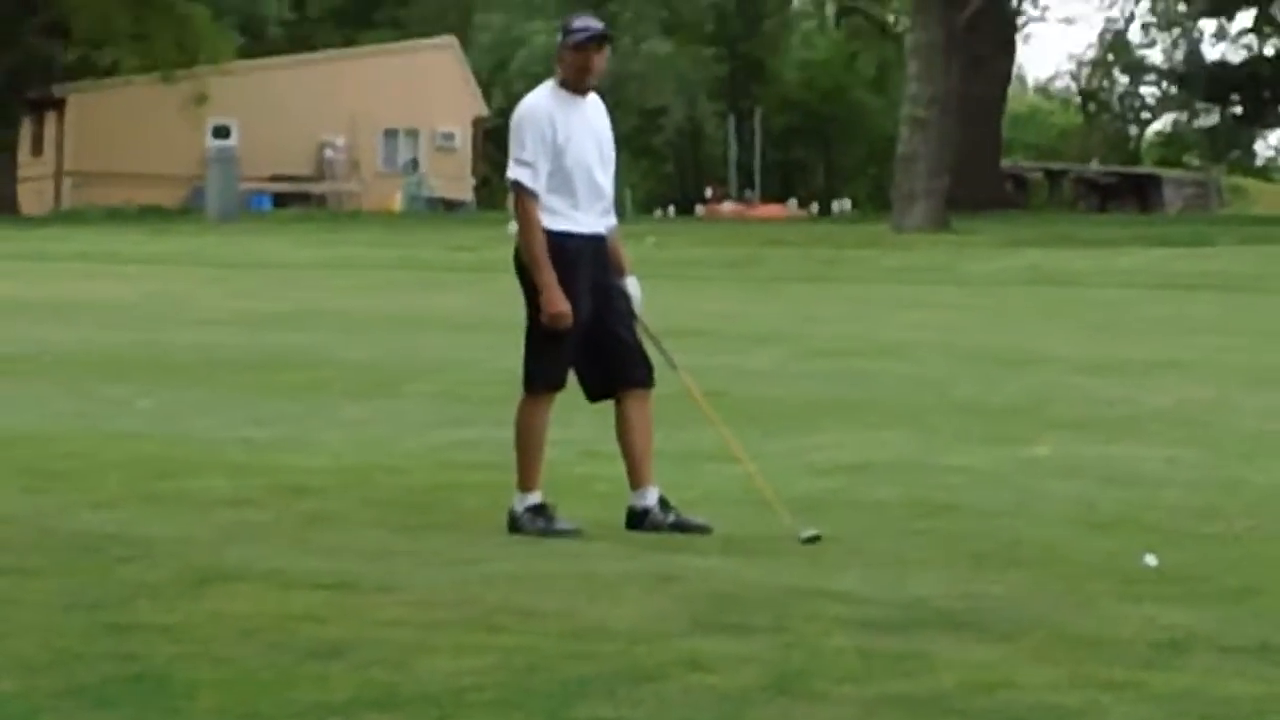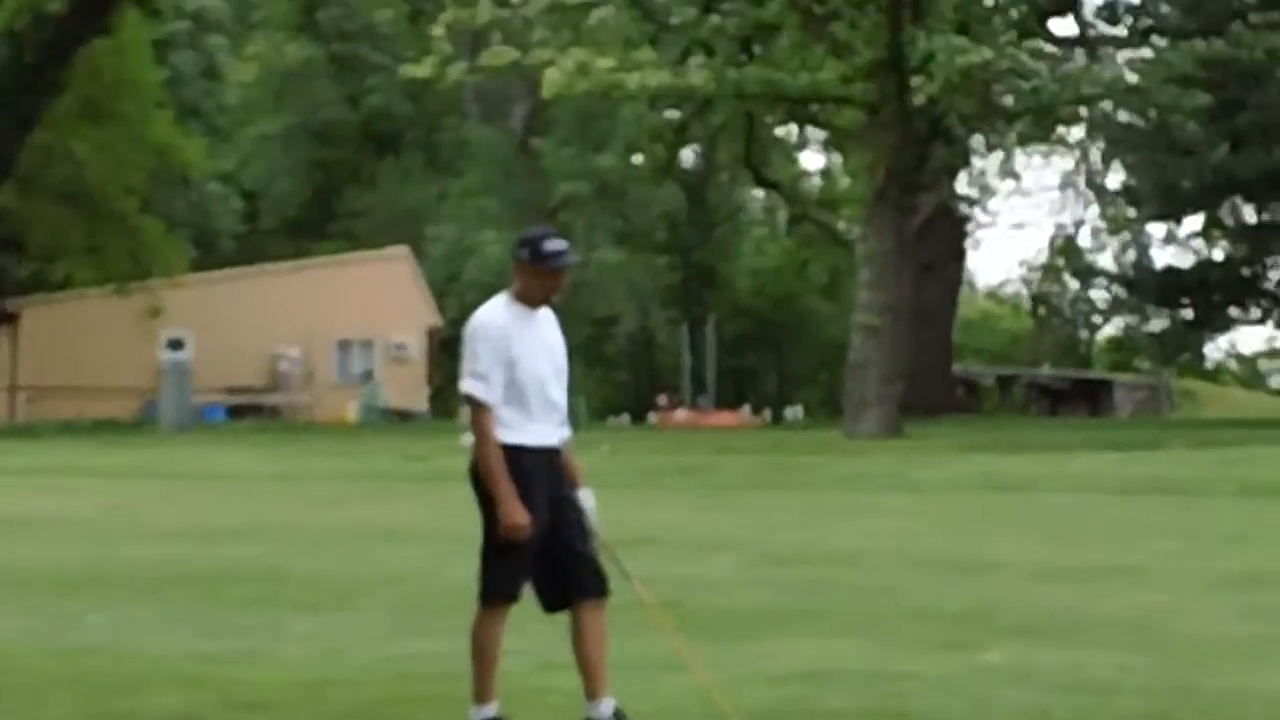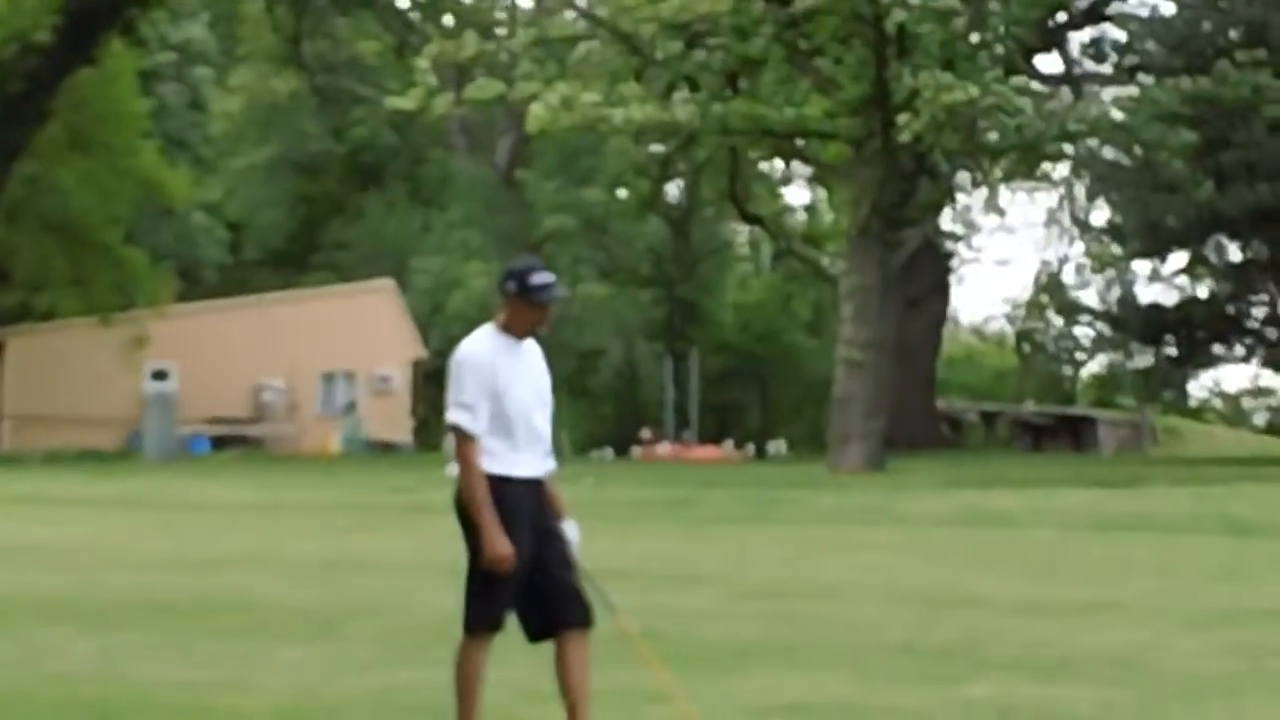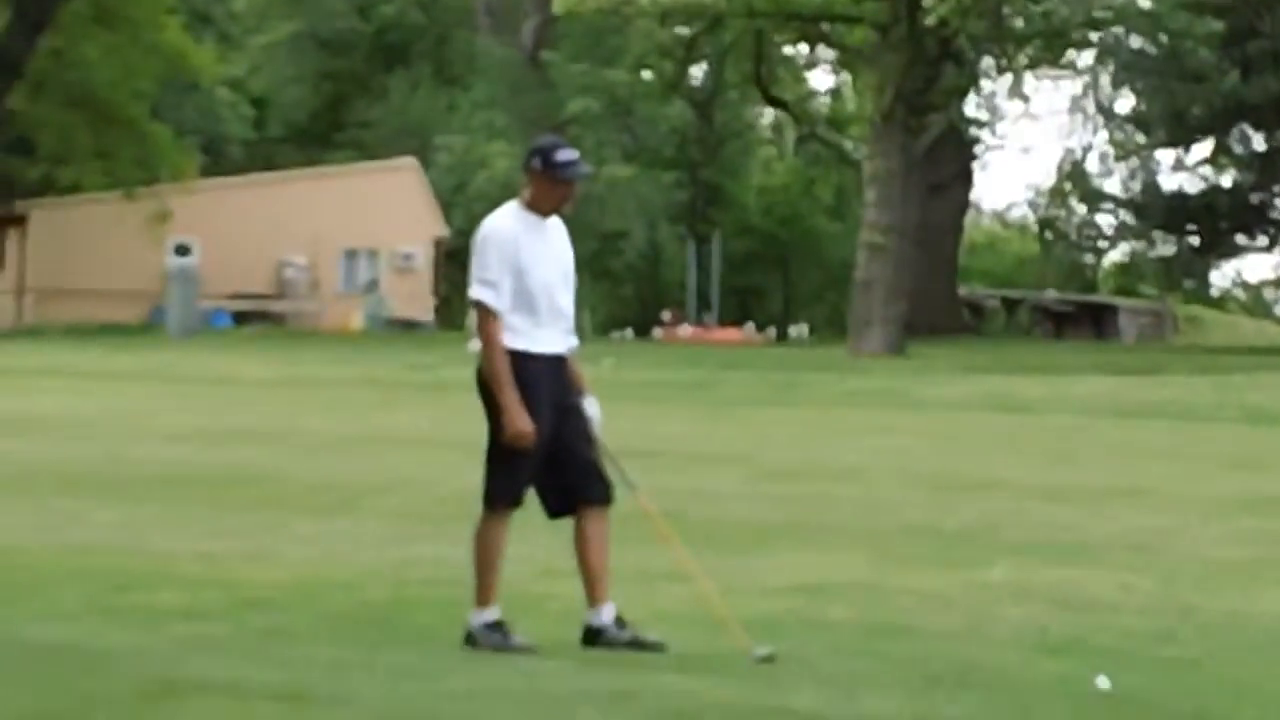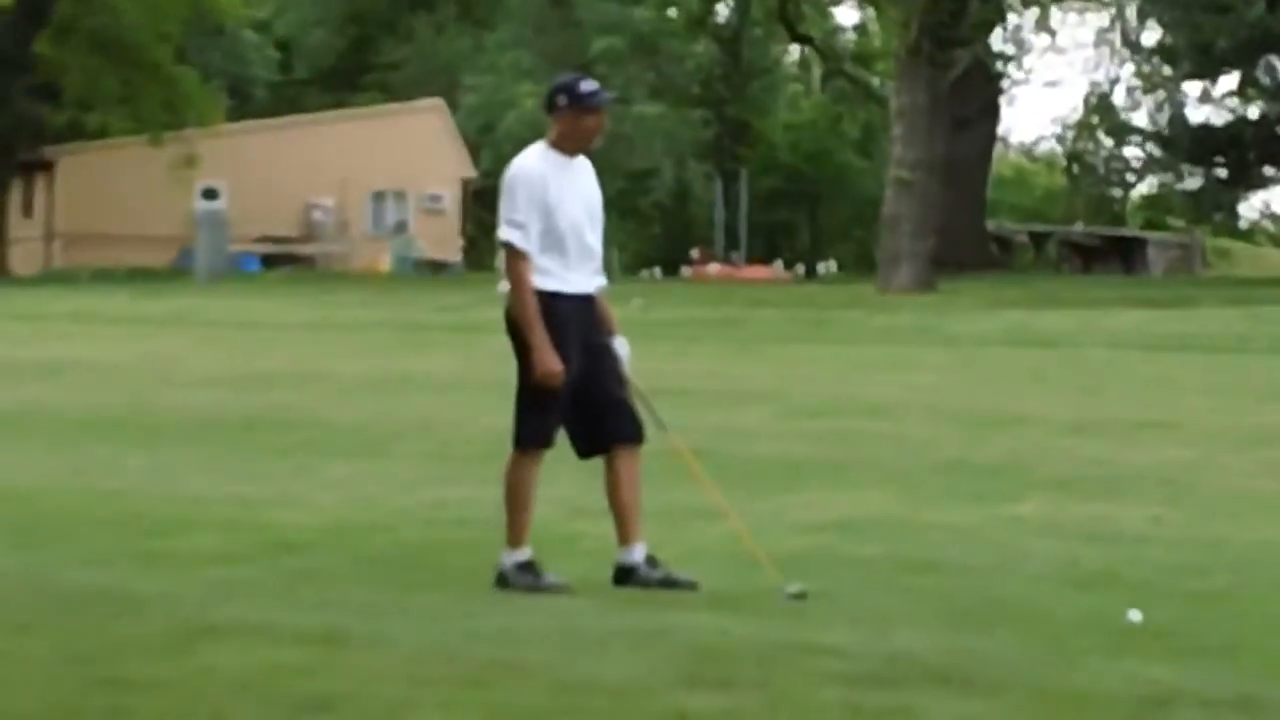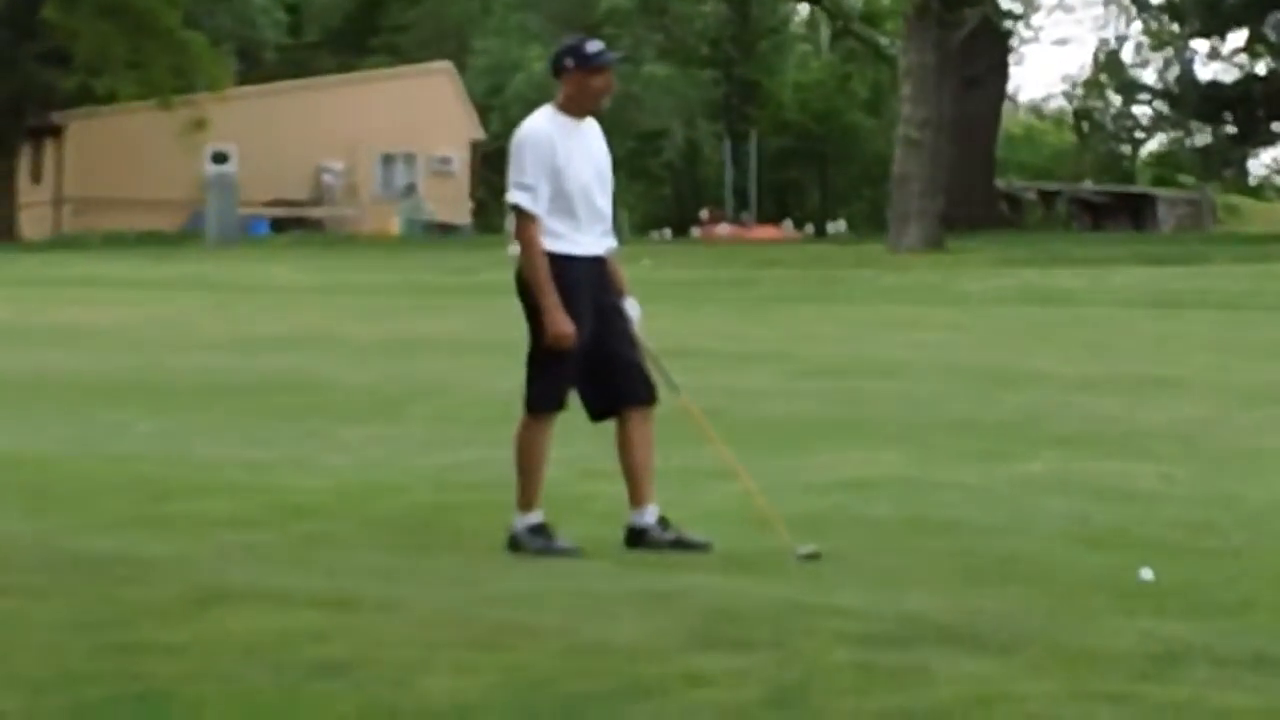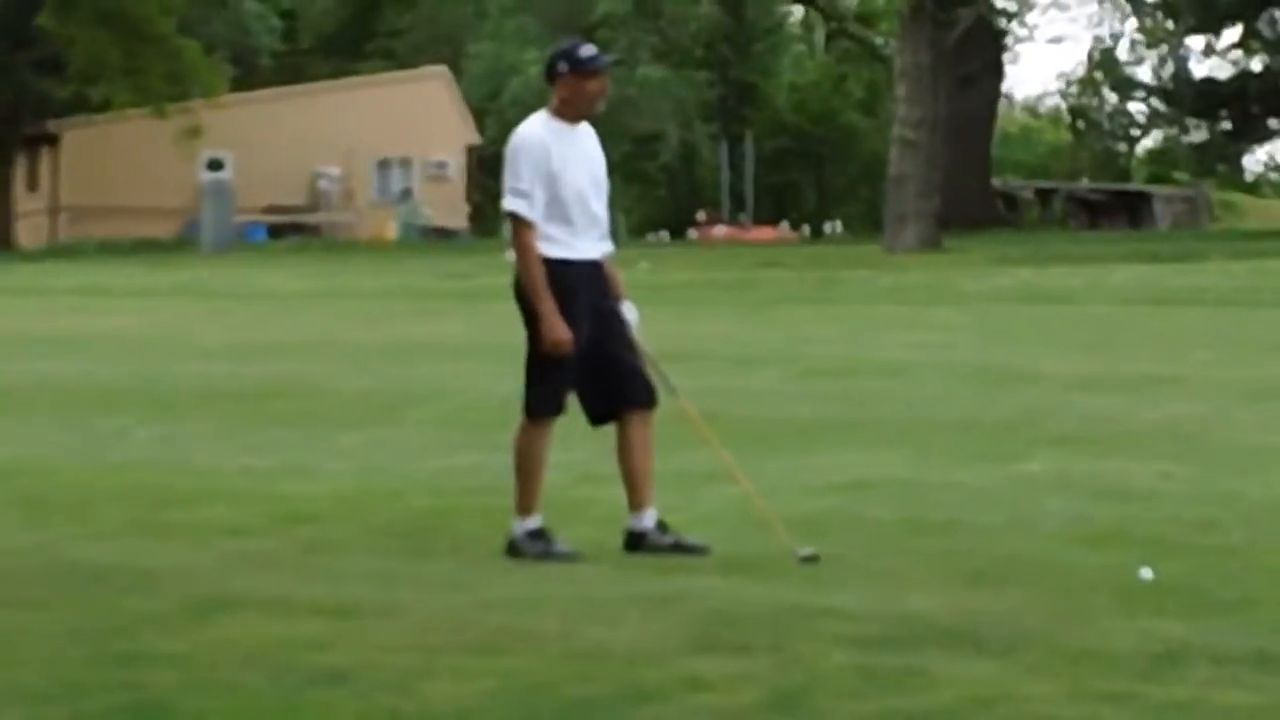
dt=0.3s
person 1, frame 1
left shoulder: (596, 107)
right shoulder: (537, 110)
right elbow: (526, 204)
left wrist: (623, 269)
right wrist: (548, 286)
left hip: (595, 254)
right hip: (555, 250)
left knee: (634, 376)
right knee: (543, 383)
left ankle: (645, 502)
right ankle: (527, 503)
person 1, frame 2
left shoulder: (548, 321)
right shoulder: (491, 324)
right elbow: (483, 419)
left wrist: (576, 480)
right wrist: (506, 500)
left hip: (548, 464)
right hip: (510, 463)
left knee: (588, 587)
right knee: (498, 595)
person 1, frame 3
left shoulder: (532, 352)
right shoulder: (475, 355)
right elbow: (467, 449)
left wrist: (560, 512)
right wrist: (490, 531)
left hip: (534, 496)
right hip: (495, 494)
left knee: (572, 616)
right knee: (483, 623)
person 1, frame 4
left shoulder: (557, 229)
right shoulder: (500, 230)
right elbow: (489, 324)
left wrist: (582, 389)
right wrist: (510, 406)
left hip: (555, 373)
right hip: (516, 370)
left knee: (593, 494)
right knee: (502, 500)
left ankle: (602, 620)
right ankle: (483, 619)
person 1, frame 5
left shoulder: (584, 169)
right shoulder: (529, 170)
right elbow: (518, 264)
left wrist: (611, 328)
right wrist: (540, 346)
left hip: (584, 314)
right hip: (546, 311)
left knee: (623, 434)
right knee: (533, 440)
left ankle: (633, 558)
right ankle: (515, 560)
person 1, frame 6
left shoulder: (592, 130)
right shoulder: (537, 134)
right elbow: (527, 228)
left wrist: (621, 290)
right wrist: (551, 309)
left hip: (594, 275)
right hip: (555, 273)
left knee: (636, 395)
right knee: (544, 403)
left ankle: (644, 520)
right ankle: (527, 522)
person 1, frame 7
left shoulder: (587, 136)
right shoulder: (532, 140)
right elbow: (524, 234)
left wrist: (618, 295)
right wrist: (548, 315)
left hip: (591, 281)
right hip: (554, 279)
left knee: (635, 398)
right knee: (542, 408)
left ankle: (644, 524)
right ankle: (526, 528)
